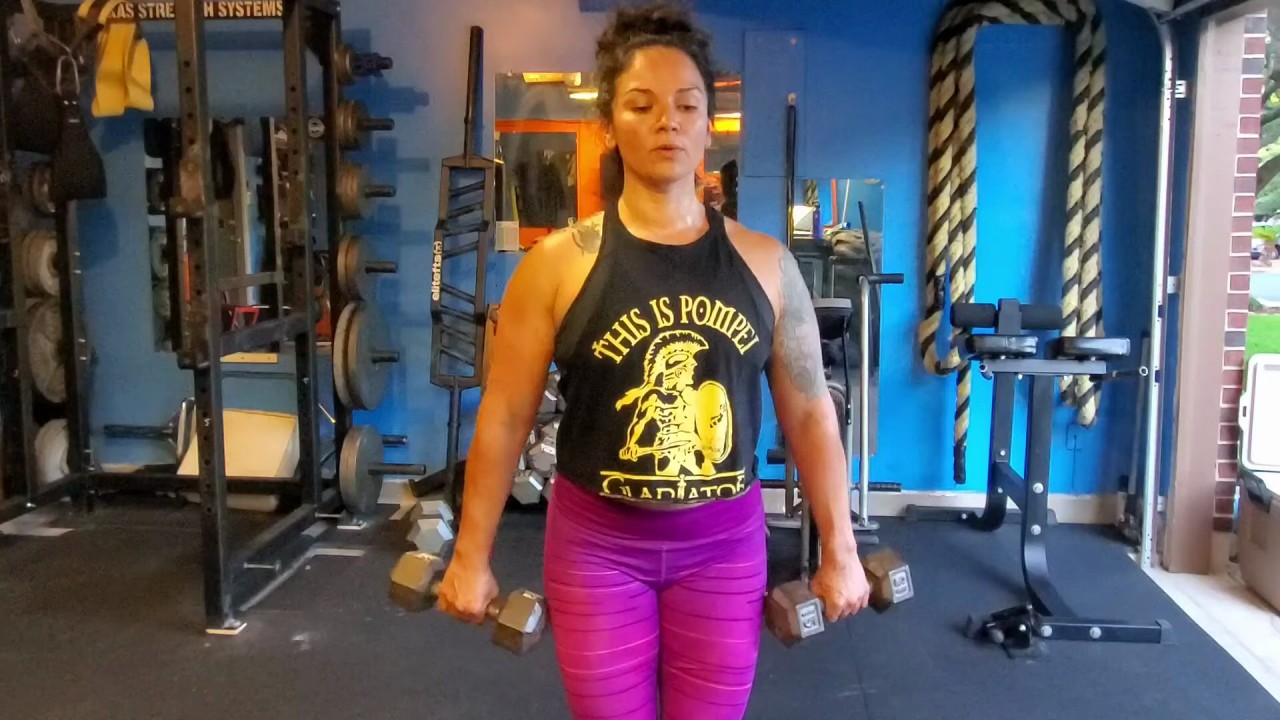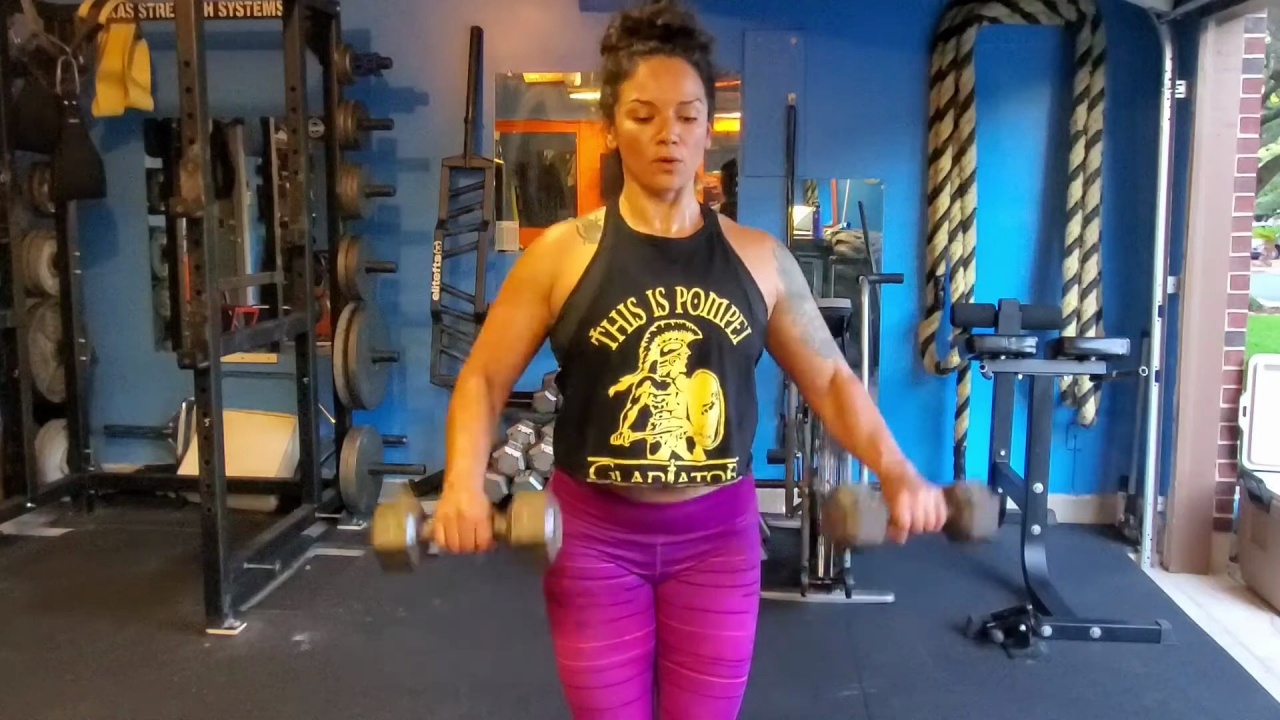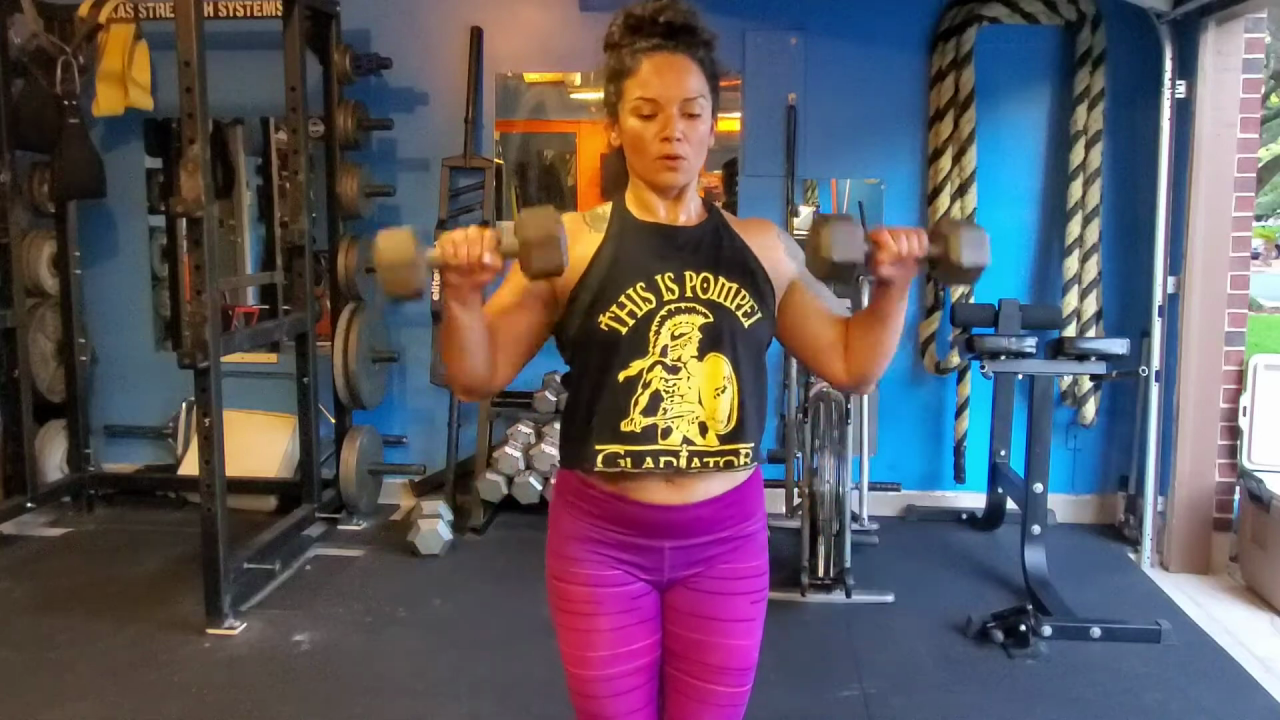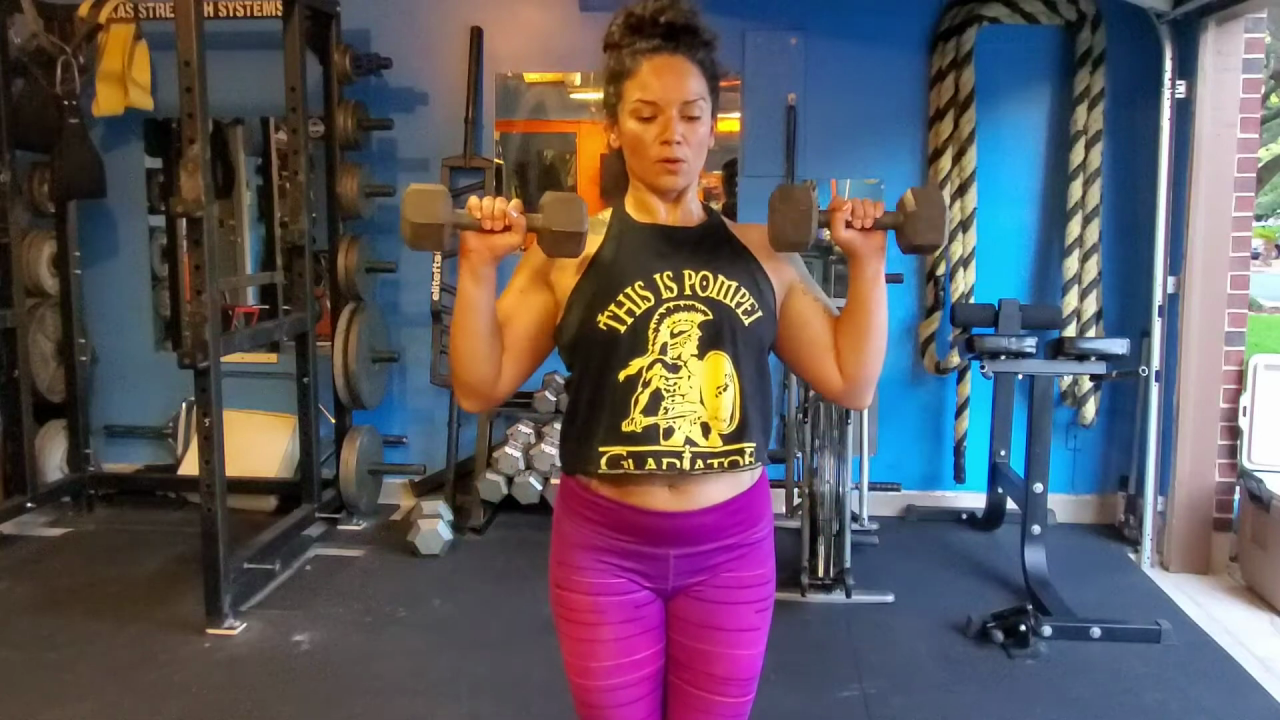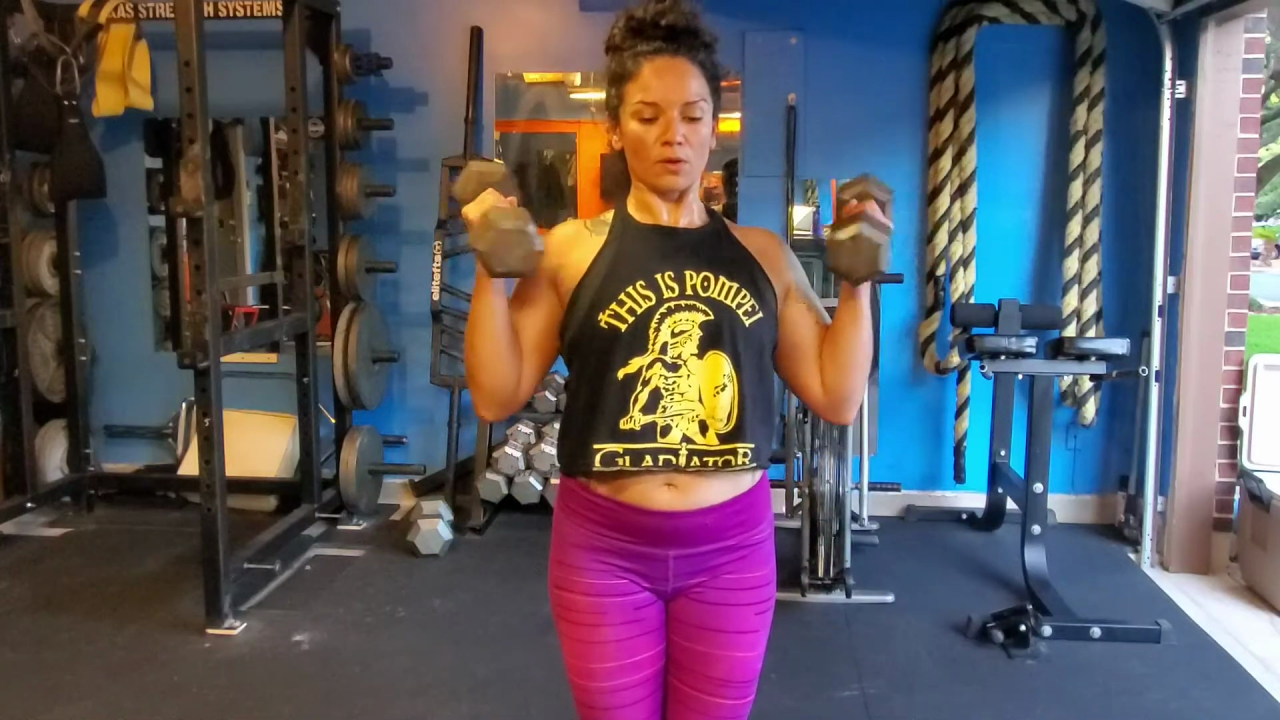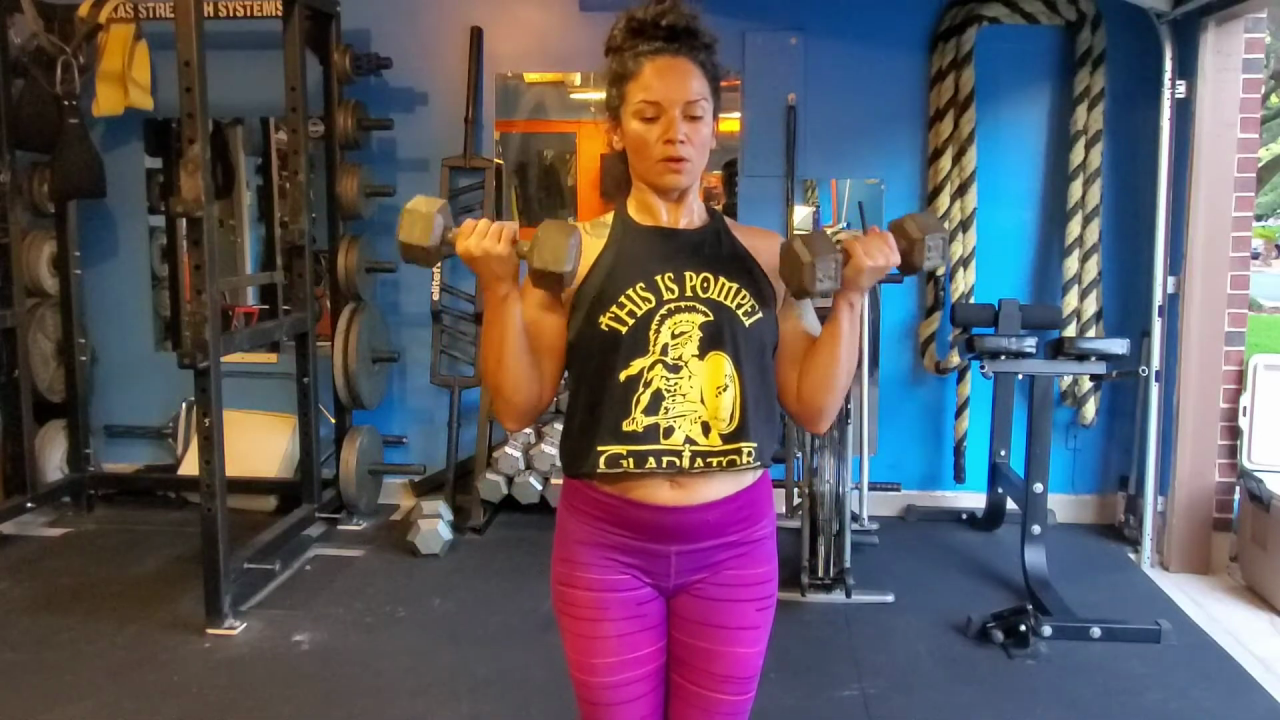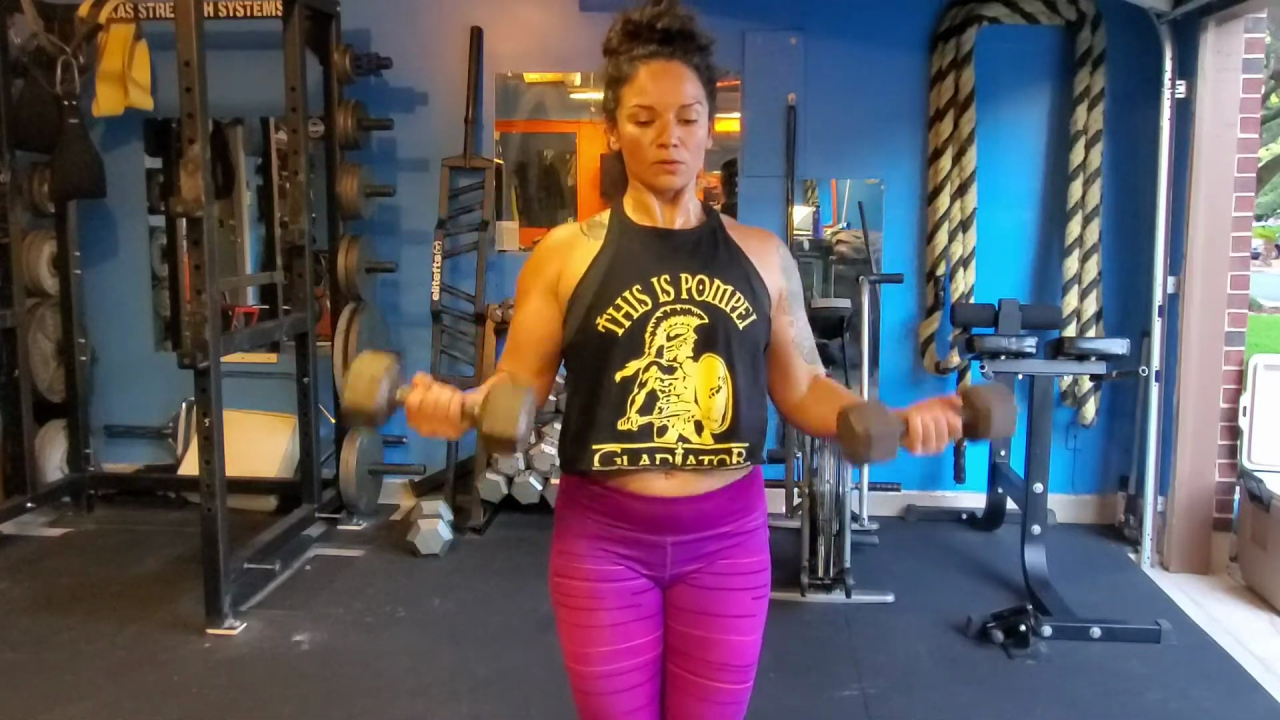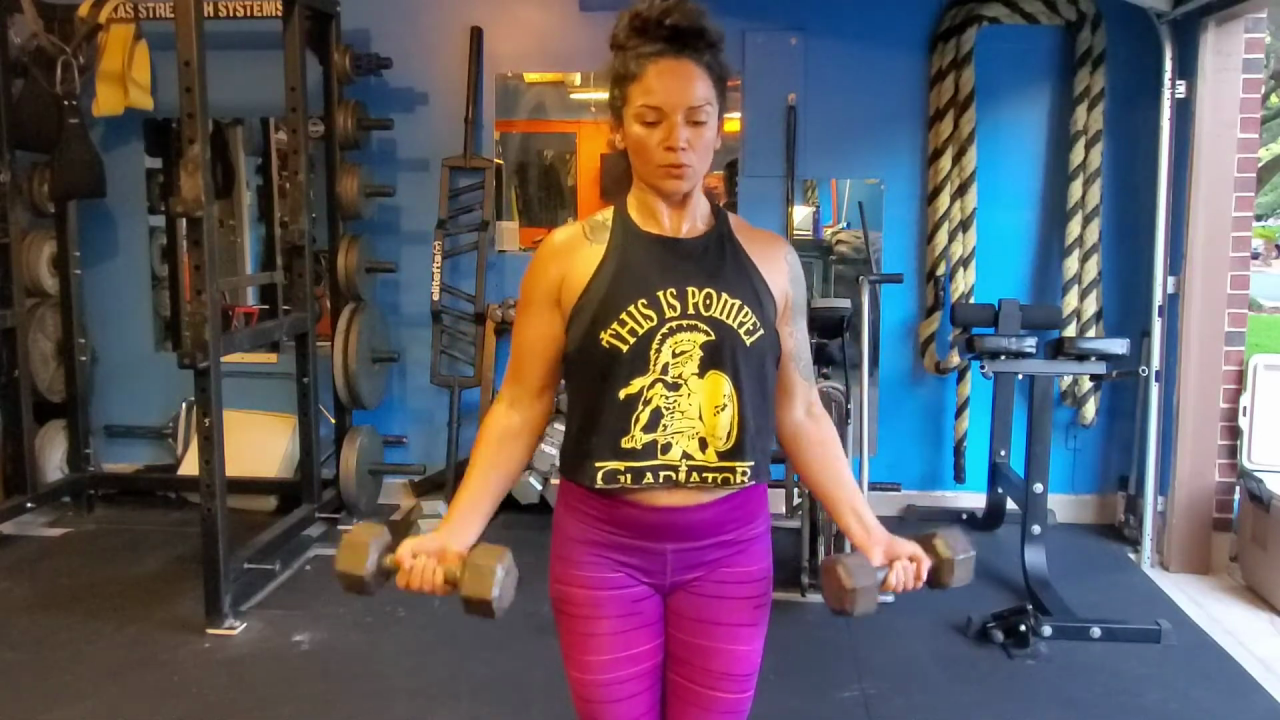
dt=0.4s
person 1, frame 1
left shoulder: (766, 262)
right shoulder: (559, 262)
left elbow: (810, 412)
right elbow: (504, 418)
left wrist: (839, 550)
right wrist: (472, 556)
left hip: (724, 544)
right hip: (597, 542)
person 1, frame 2
left shoulder: (760, 257)
right shoulder: (563, 252)
left elbow: (830, 379)
right elbow: (481, 379)
left wrist: (898, 473)
right wrist: (463, 482)
left hip: (716, 534)
right hip: (595, 534)
person 1, frame 3
left shoulder: (762, 246)
right shoulder: (570, 243)
left elbow: (848, 365)
right elbow: (477, 378)
left wrist: (891, 284)
right wrist: (462, 292)
left hip: (725, 537)
right hip: (601, 537)
person 1, frame 4
left shoulder: (764, 251)
right shoulder: (566, 253)
left elbow: (852, 383)
right elbow: (479, 388)
left wrist: (866, 261)
right wrist: (477, 268)
left hip: (732, 544)
right hip: (603, 543)
person 1, frame 5
left shoulder: (763, 254)
right shoulder: (569, 251)
left elbow: (836, 398)
right elbow: (495, 398)
left wrist: (857, 276)
right wrist: (491, 270)
left hip: (732, 546)
right hip: (602, 545)
person 1, frame 6
left shoulder: (766, 253)
right shoulder: (572, 253)
left elbow: (814, 408)
right elbow: (516, 408)
left wrist: (850, 294)
right wrist: (498, 288)
left hip: (734, 542)
right hip: (606, 542)
person 1, frame 7
left shoulder: (762, 254)
right shoulder: (567, 252)
left elbow: (803, 391)
right elbow: (516, 395)
left wrist: (893, 418)
right wrist: (461, 407)
left hip: (726, 536)
right hip: (602, 535)
person 1, frame 8
left shoulder: (769, 259)
right shoulder: (568, 255)
left elbow: (797, 410)
right elbow: (520, 405)
left wrist: (866, 530)
right wrist: (457, 531)
left hip: (729, 545)
right hip: (602, 544)
